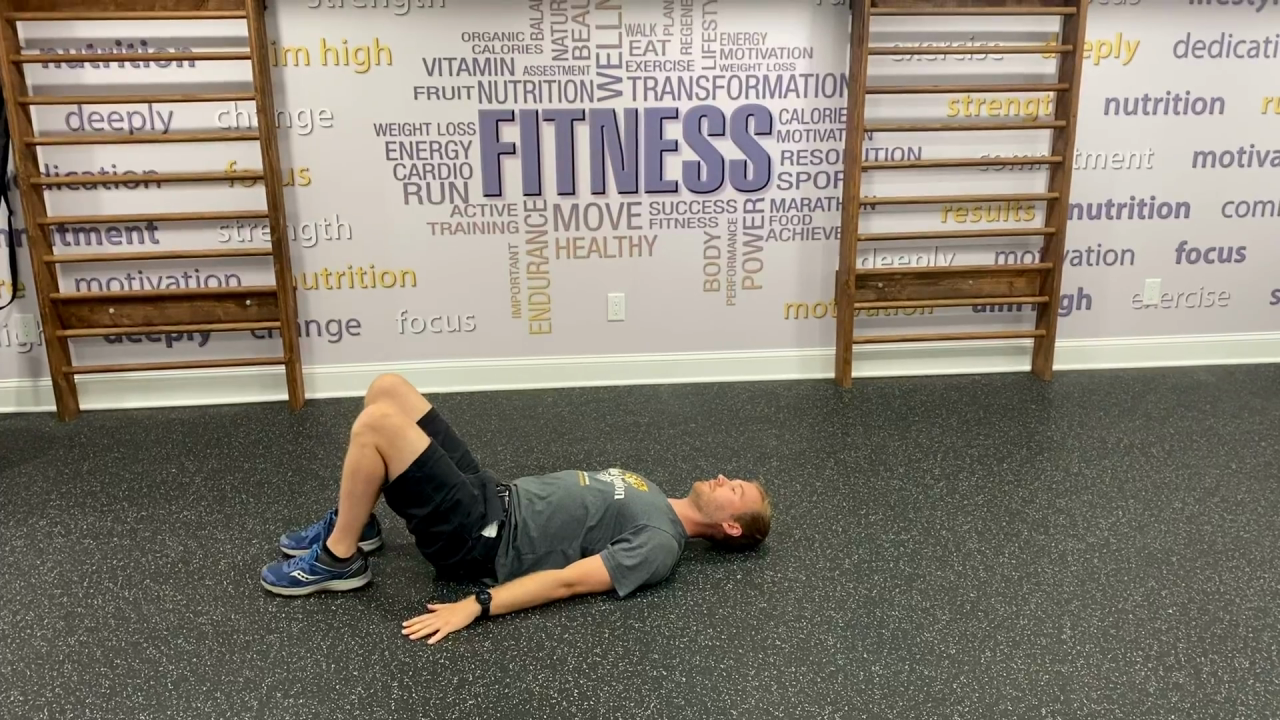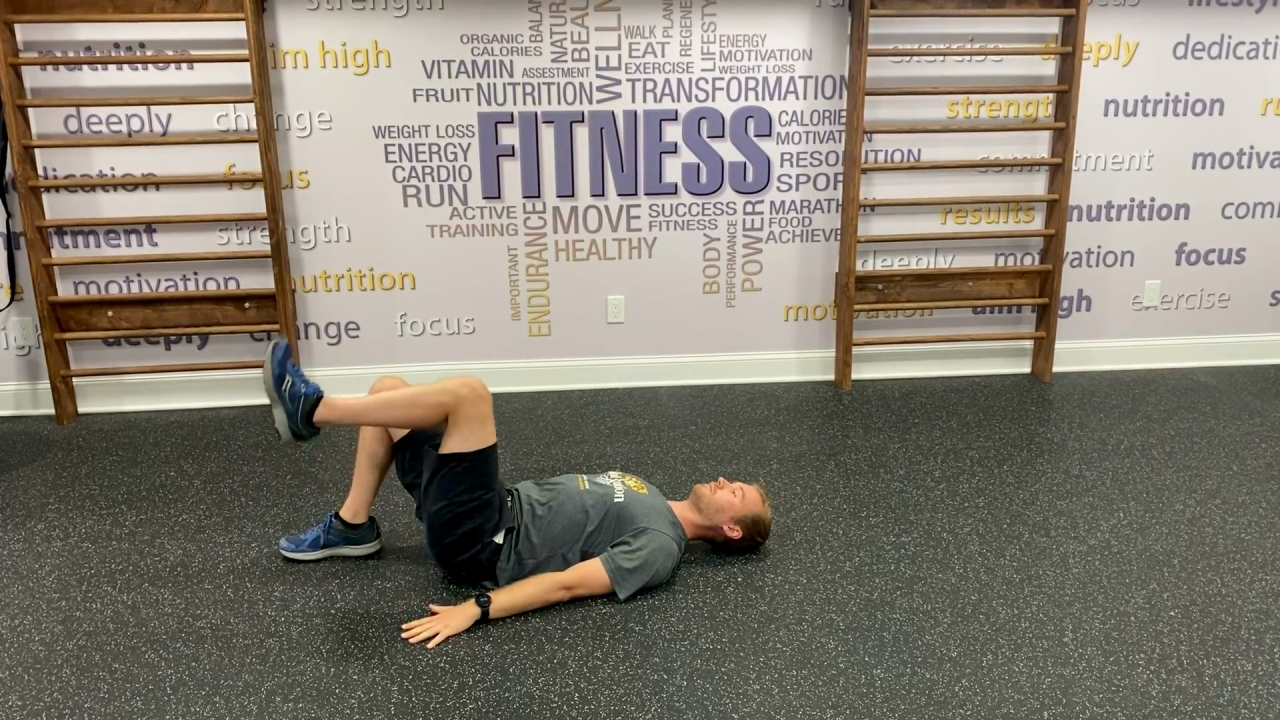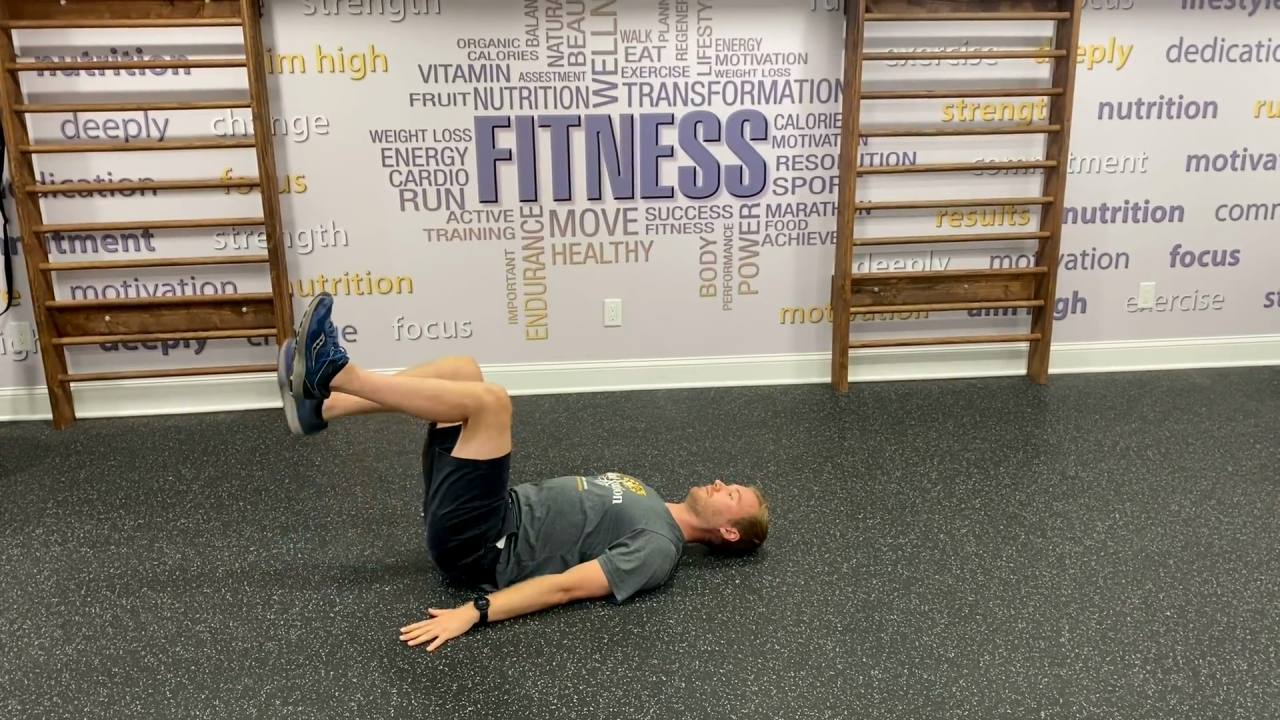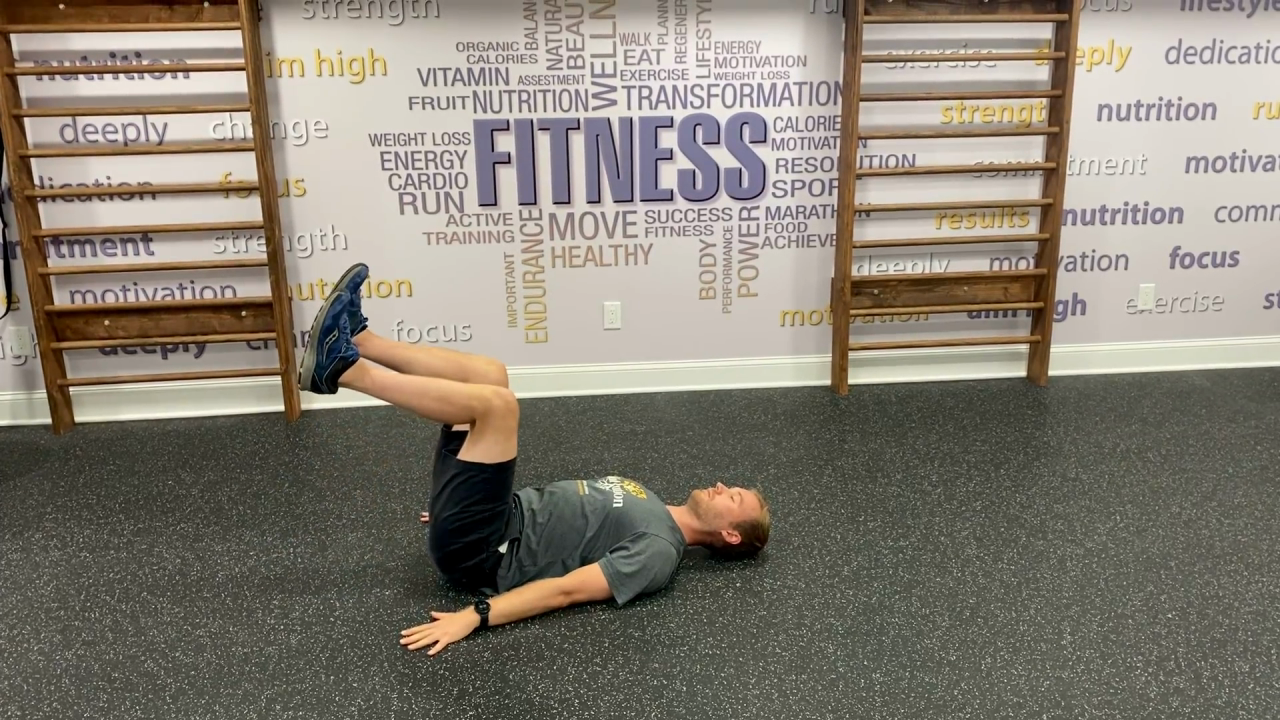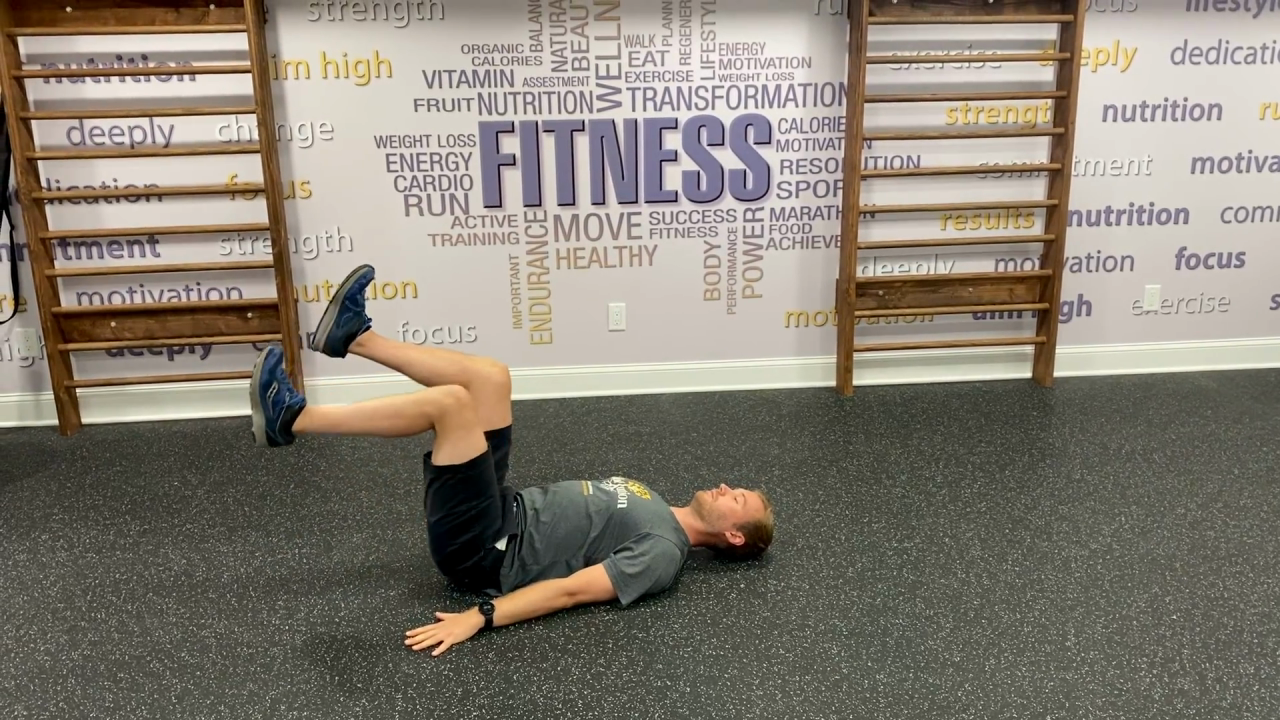
dt=1s
person 1, frame 1
left shoulder: (658, 544)
right shoulder: (648, 496)
left elbow: (568, 581)
left wrist: (475, 605)
left hip: (477, 540)
right hip: (492, 499)
left knee: (376, 425)
right knee: (388, 389)
left ankle: (338, 559)
right ankle: (354, 524)
person 1, frame 2
left shoulder: (659, 546)
right shoulder: (648, 497)
left elbow: (567, 584)
left wrist: (475, 608)
left hip: (478, 546)
right hip: (501, 509)
left knee: (470, 392)
right knee: (387, 389)
left ankle: (311, 410)
right ankle: (351, 527)
person 1, frame 3
left shoulder: (657, 549)
right shoulder: (642, 499)
left elbow: (566, 586)
left wrist: (474, 612)
right wrist: (454, 500)
left hip: (476, 549)
right hip: (499, 515)
left knee: (491, 399)
right knee: (463, 370)
left ankle: (335, 376)
right ankle: (321, 409)
person 1, frame 4
left shoulder: (658, 552)
right shoulder: (644, 502)
left elbow: (567, 590)
left wrist: (474, 617)
right wrist: (457, 507)
left hip: (477, 552)
right hip: (500, 518)
left knee: (498, 404)
right knee: (490, 374)
left ankle: (342, 370)
right ankle: (355, 340)
person 1, frame 5
left shoulder: (661, 552)
right shoulder: (649, 507)
left elbow: (572, 590)
left wrist: (478, 617)
right wrist: (453, 500)
left hip: (481, 551)
right hip: (506, 514)
left knee: (451, 401)
right knee: (489, 375)
left ankle: (293, 418)
right ankle: (353, 335)
